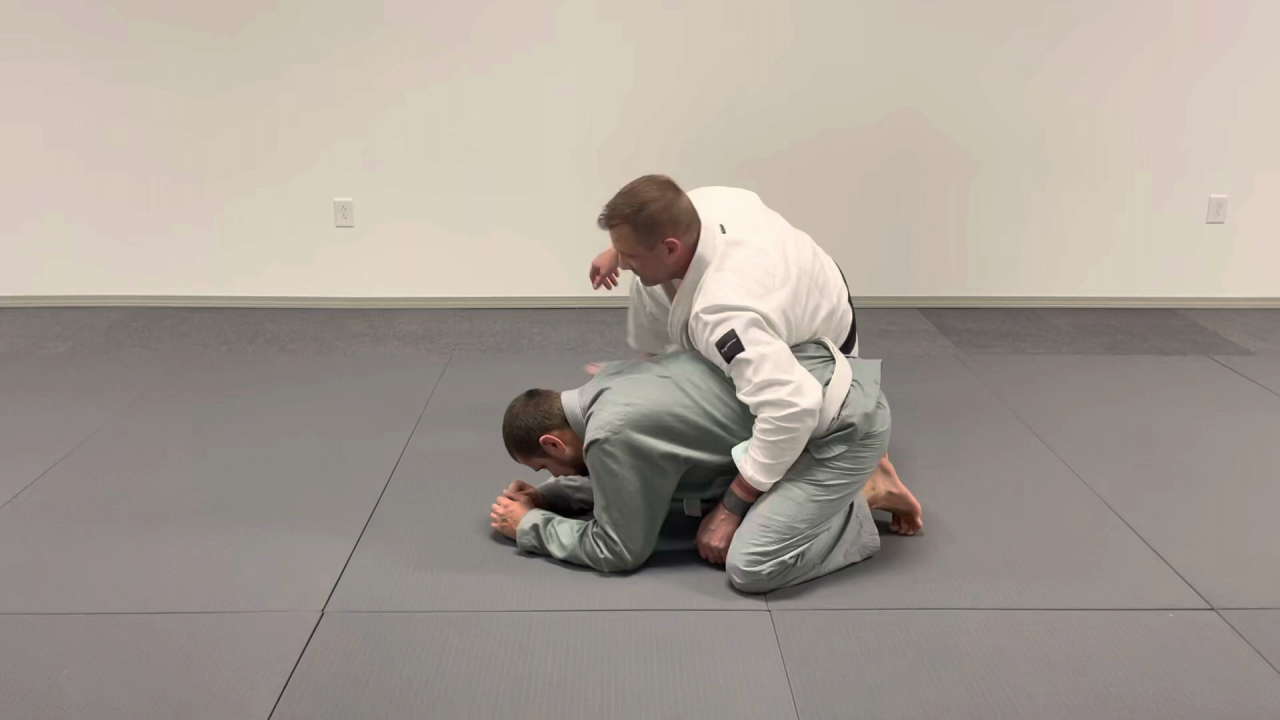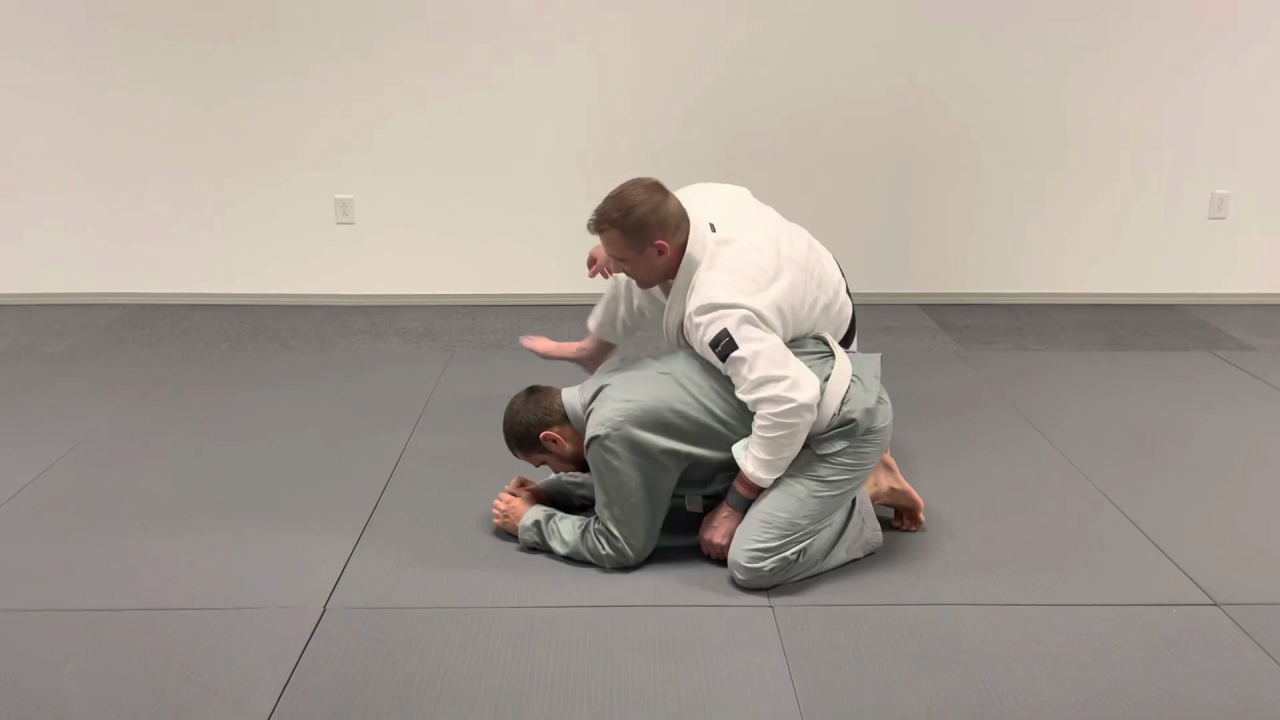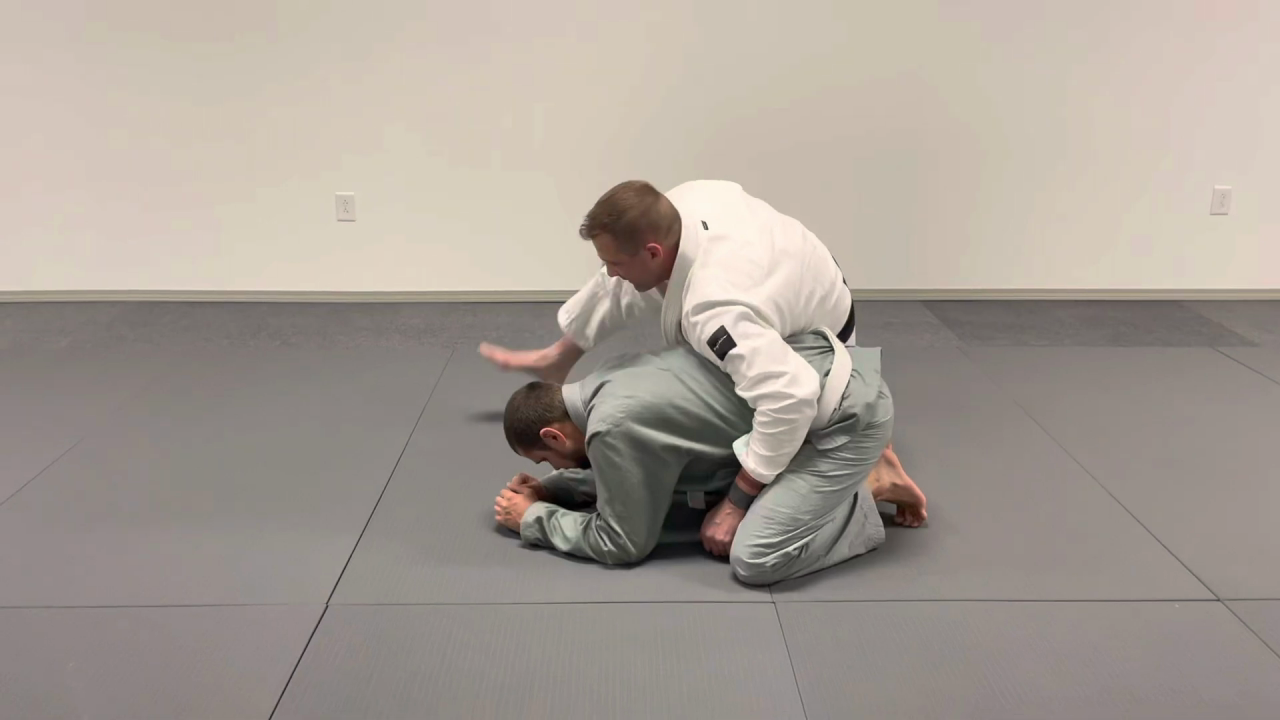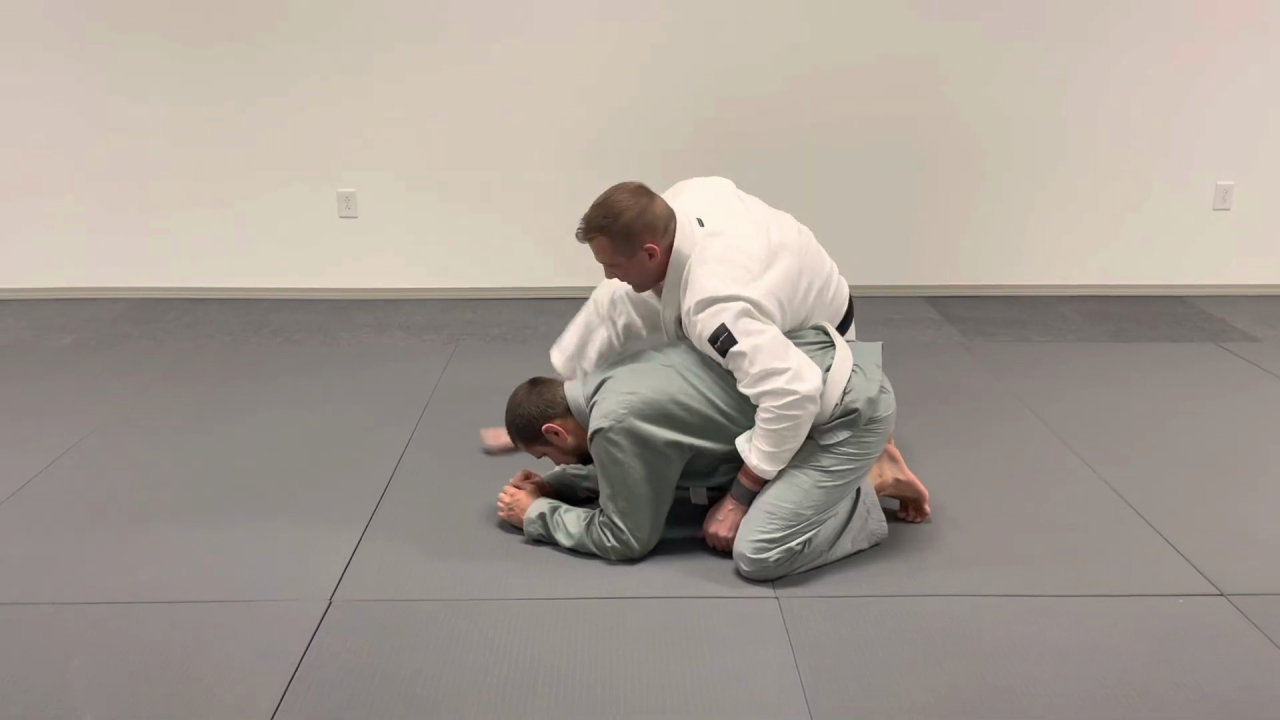
dt=0.1s
person 1, frame 1
left shoulder: (611, 433)
right shoulder: (605, 387)
left elbow: (619, 550)
right elbow: (622, 479)
left wrist: (529, 525)
right wrist: (547, 496)
left hip: (848, 420)
right hip: (823, 382)
left knee: (753, 568)
left ankle: (866, 498)
right ankle: (854, 473)
person 1, frame 2
left shoulder: (611, 430)
right shoulder: (606, 384)
left elbow: (621, 547)
right elbow: (622, 476)
left wrist: (531, 522)
right wrist: (548, 493)
left hip: (847, 415)
right hip: (824, 375)
left knee: (754, 565)
left ankle: (868, 493)
right ankle: (858, 467)
person 1, frame 3
left shoulder: (612, 426)
right shoulder: (605, 381)
left elbow: (622, 543)
right elbow: (619, 471)
left wrist: (532, 519)
right wrist: (550, 488)
left hip: (850, 410)
right hip: (824, 372)
left knee: (756, 561)
left ankle: (870, 489)
right ankle: (859, 466)
person 1, frame 4
left shoulder: (614, 422)
right shoulder: (609, 376)
left elbow: (626, 539)
right elbow: (625, 467)
left wrist: (536, 515)
right wrist: (553, 485)
left hip: (850, 405)
right hip: (828, 366)
left knee: (759, 556)
left ankle: (871, 486)
right ankle: (860, 461)
person 2, frame 1
left shoulder: (721, 314)
right shoulder: (704, 205)
left elbow: (792, 406)
left wrist: (730, 510)
right wrist: (620, 250)
right knee: (649, 287)
person 2, frame 2
left shoulder: (715, 314)
right shoulder: (696, 201)
left elbow: (791, 400)
left wrist: (735, 507)
right wrist: (617, 247)
right knee: (635, 287)
right ankle: (594, 354)
person 2, frame 3
left shoulder: (713, 313)
right shoulder: (685, 201)
left elbow: (790, 397)
left wrist: (737, 503)
right knee: (617, 286)
right ankle: (557, 361)
person 2, frame 4
left shoulder: (713, 306)
right shoulder: (685, 198)
left elbow: (797, 391)
left wrist: (738, 500)
right knee: (622, 302)
left ankle: (872, 459)
